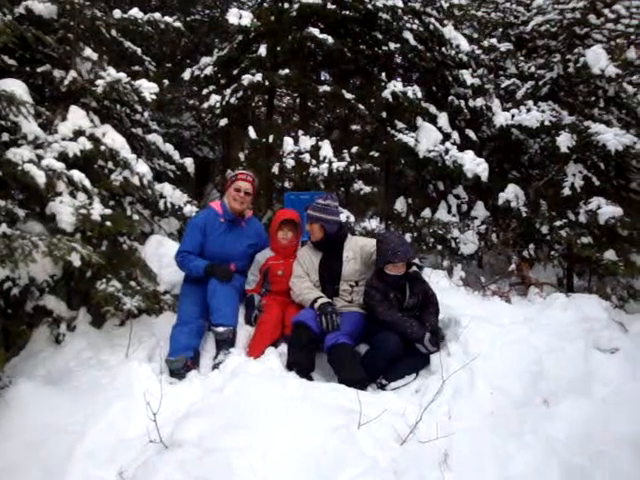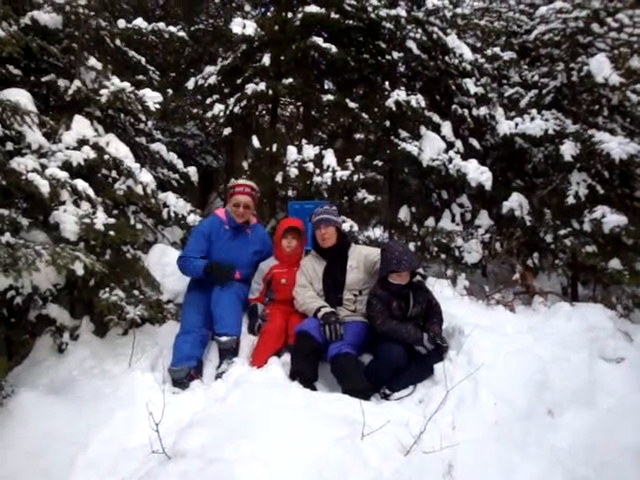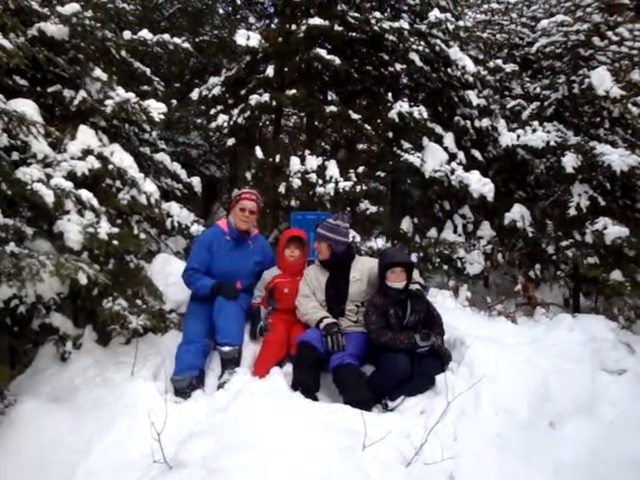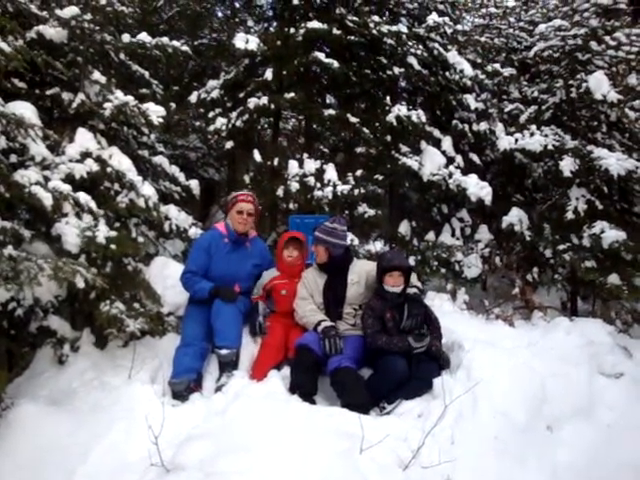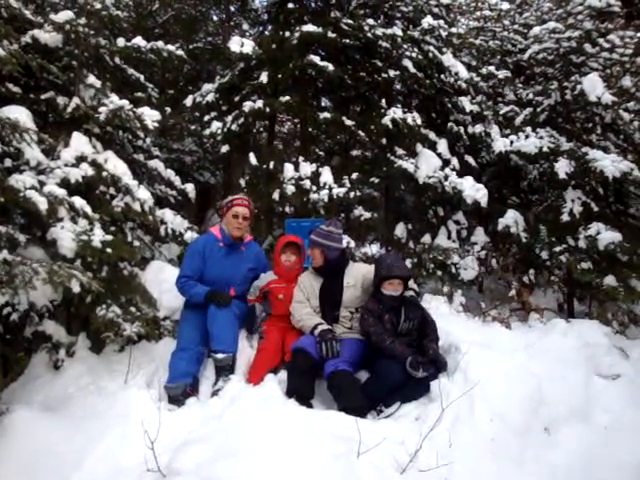
dt=1s
person 1, frame 1
left shoulder: (255, 227)
right shoulder: (204, 219)
right elbow: (183, 257)
right wrist: (210, 268)
left hip: (233, 282)
right hip: (200, 280)
left knee: (219, 283)
right knee: (190, 317)
left ankle: (224, 340)
right ankle: (181, 363)
person 1, frame 2
left shoulder: (259, 235)
right shoulder: (209, 226)
right elbow: (185, 261)
right wrist: (209, 267)
left hip: (237, 289)
right hip: (204, 287)
left knee: (225, 291)
right knee: (193, 326)
left ankle: (228, 350)
right ankle: (184, 372)
person 1, frame 3
left shoulder: (261, 245)
right shoulder: (210, 237)
right elbow: (191, 275)
right wrist: (216, 287)
left hip: (239, 301)
right hip: (206, 298)
left knee: (226, 304)
right knee: (195, 336)
left ankle: (230, 361)
right ankle: (186, 382)
person 1, frame 4
left shoulder: (259, 247)
right shoulder: (209, 239)
right elbow: (189, 277)
right wrist: (214, 290)
left hip: (237, 303)
right hip: (204, 301)
left knee: (225, 307)
right knee: (193, 339)
left ankle: (228, 365)
right ankle: (183, 385)
person 1, frame 5
left shoulder: (254, 251)
right shoulder: (203, 244)
right elbow: (184, 282)
right wrist: (209, 294)
left hip: (234, 308)
right hip: (200, 305)
left knee: (221, 311)
right knee: (189, 345)
left ankle: (224, 368)
right ankle: (179, 389)
person 2, frame 1
left shoulder: (358, 246)
right shoulder: (305, 253)
right elbow: (299, 285)
right wrist: (321, 303)
left hip: (352, 311)
right hip: (321, 313)
left knee: (336, 340)
right knee: (304, 321)
left ankle: (354, 387)
right ankle: (297, 377)
person 2, frame 2
left shoulder: (362, 255)
right shoulder: (308, 262)
right elbow: (302, 294)
right wrist: (324, 313)
left hip: (355, 320)
right hip: (324, 321)
left knee: (340, 350)
right knee: (307, 330)
left ankle: (357, 397)
right ankle: (301, 386)
person 2, frame 3
left shoulder: (365, 266)
right shoulder: (312, 272)
right elbow: (306, 304)
right wrist: (326, 323)
left hip: (357, 330)
right hip: (326, 332)
left knee: (342, 361)
right knee: (309, 341)
left ankle: (360, 408)
right ankle: (303, 397)
person 2, frame 4
left shoulder: (364, 269)
right shoulder: (310, 275)
right elbow: (303, 307)
right wrist: (324, 326)
left hip: (355, 335)
right hip: (324, 335)
left knee: (339, 364)
right knee: (307, 344)
left ankle: (357, 410)
right ankle: (301, 399)
person 2, frame 5
left shoulder: (360, 272)
right shoulder: (306, 279)
right elbow: (300, 311)
right wrist: (321, 330)
left hip: (352, 337)
right hip: (320, 337)
left knee: (336, 368)
right knee: (303, 348)
left ankle: (355, 414)
right ankle: (297, 403)
person 3, frame 1
left shoulder: (414, 277)
right shoulder: (374, 285)
left elbow: (431, 302)
right elbow: (388, 316)
left wrist: (428, 327)
right wrist: (419, 335)
left hip: (413, 329)
right hip: (384, 330)
left knee: (435, 338)
right knee: (391, 345)
left ankle: (389, 376)
person 3, frame 2
left shoulder: (418, 287)
right shoulder: (378, 294)
left elbow: (434, 312)
right elbow: (383, 325)
left wrist: (432, 334)
right wrist: (417, 337)
left hip: (418, 339)
right hip: (389, 341)
left knee: (435, 352)
right knee: (396, 355)
left ankle: (392, 386)
person 3, frame 3
left shoulder: (417, 296)
right shoulder: (377, 302)
left elbow: (435, 321)
right elbow: (378, 336)
left wrist: (436, 342)
right wrist: (413, 340)
left hip: (417, 350)
right hip: (389, 351)
left knee: (434, 365)
right knee: (400, 365)
left ankle: (392, 397)
person 3, frame 4
left shoulder: (415, 301)
right shoulder: (374, 306)
left elbow: (433, 326)
right elbow: (374, 340)
left wrist: (435, 348)
right wrist: (408, 342)
left hip: (414, 355)
right hip: (387, 355)
left knee: (431, 369)
right knee: (398, 369)
left ankle: (388, 400)
person 3, frame 5
left shoulder: (412, 303)
right shoulder: (371, 309)
left elbow: (429, 330)
right elbow: (383, 340)
left wrist: (432, 352)
right wrist: (406, 358)
left hip: (413, 355)
right hip: (384, 357)
left knee: (430, 370)
right knee: (395, 373)
left ankle: (388, 402)
person 4, frame 1
right shoulder: (264, 257)
right elbow: (252, 284)
right wrist: (251, 306)
left hip: (294, 300)
right hip: (272, 298)
left knee: (293, 317)
right knee: (272, 316)
right ankle: (255, 356)
person 4, frame 2
right shoulder: (268, 266)
right elbow: (256, 293)
right wrist: (254, 315)
left hip: (298, 309)
right hip: (275, 307)
left knee: (297, 327)
right knee: (275, 326)
right ankle: (258, 365)
person 4, frame 3
right shoulder: (271, 275)
right elbow: (259, 298)
right wrist: (257, 318)
right hip: (279, 316)
left knee: (299, 338)
right knee: (276, 338)
right ankle: (260, 375)
person 4, frame 4
right shoulder: (271, 276)
right elbow: (258, 296)
right wrist: (258, 315)
right hip: (278, 318)
left knee: (297, 341)
right knee: (274, 341)
right ankle: (257, 377)
person 4, frame 5
right shoulder: (268, 279)
right elbow: (253, 297)
right hip: (274, 322)
left knee: (294, 346)
right knee: (270, 346)
right ankle: (254, 381)
